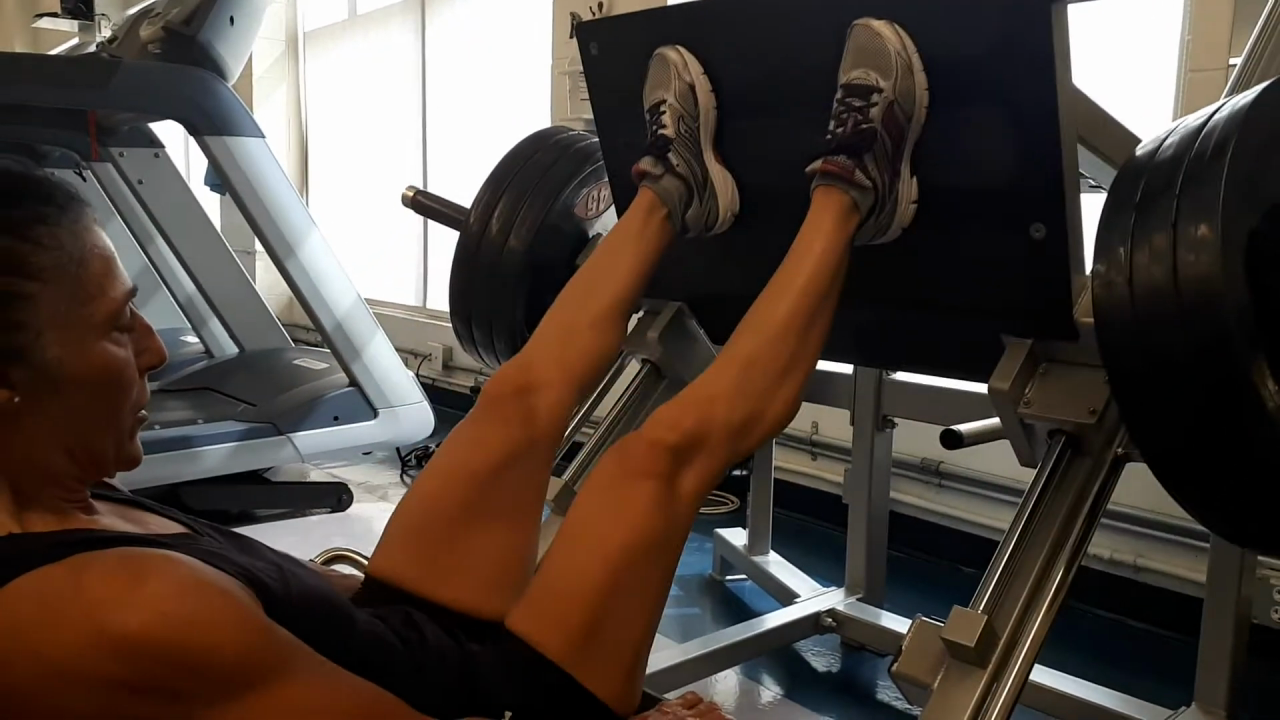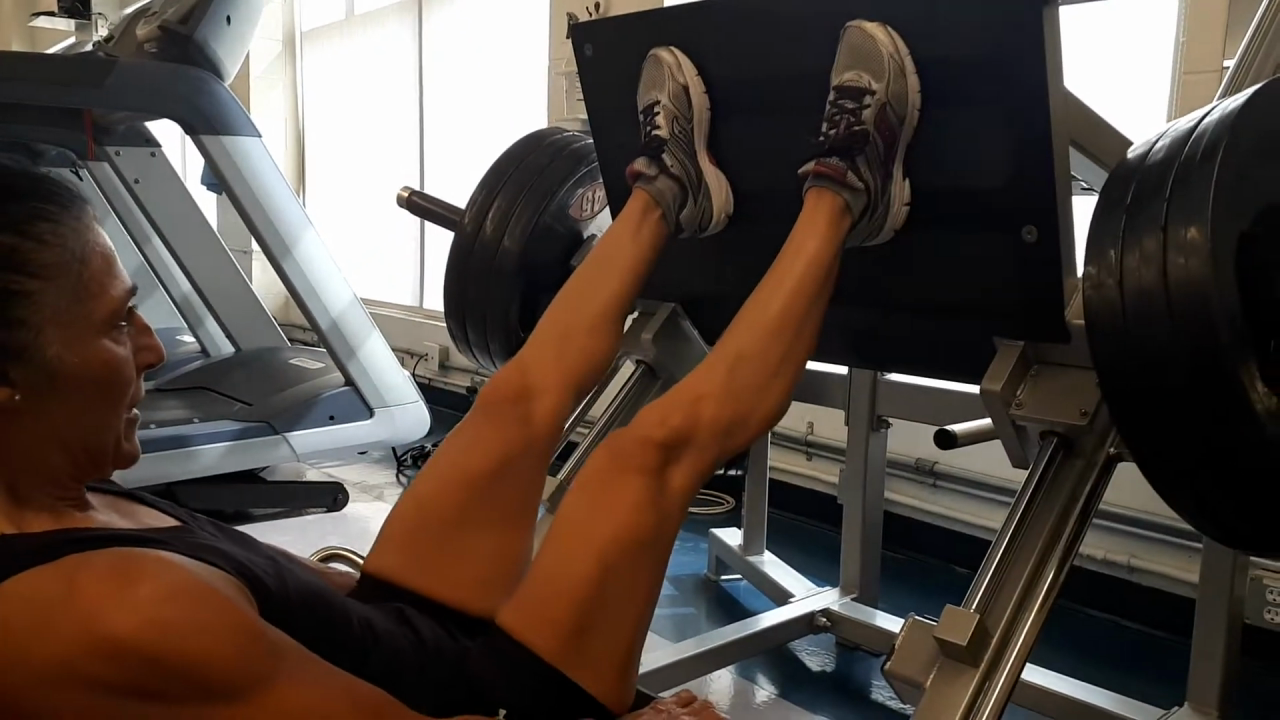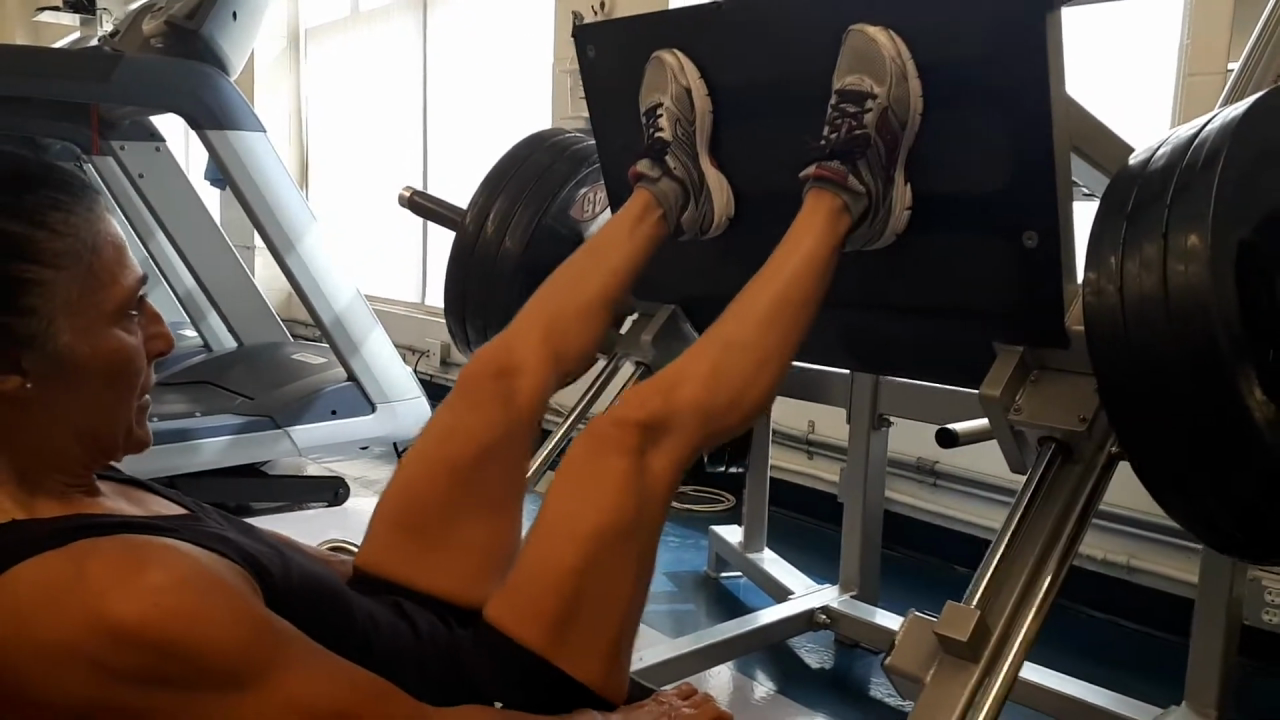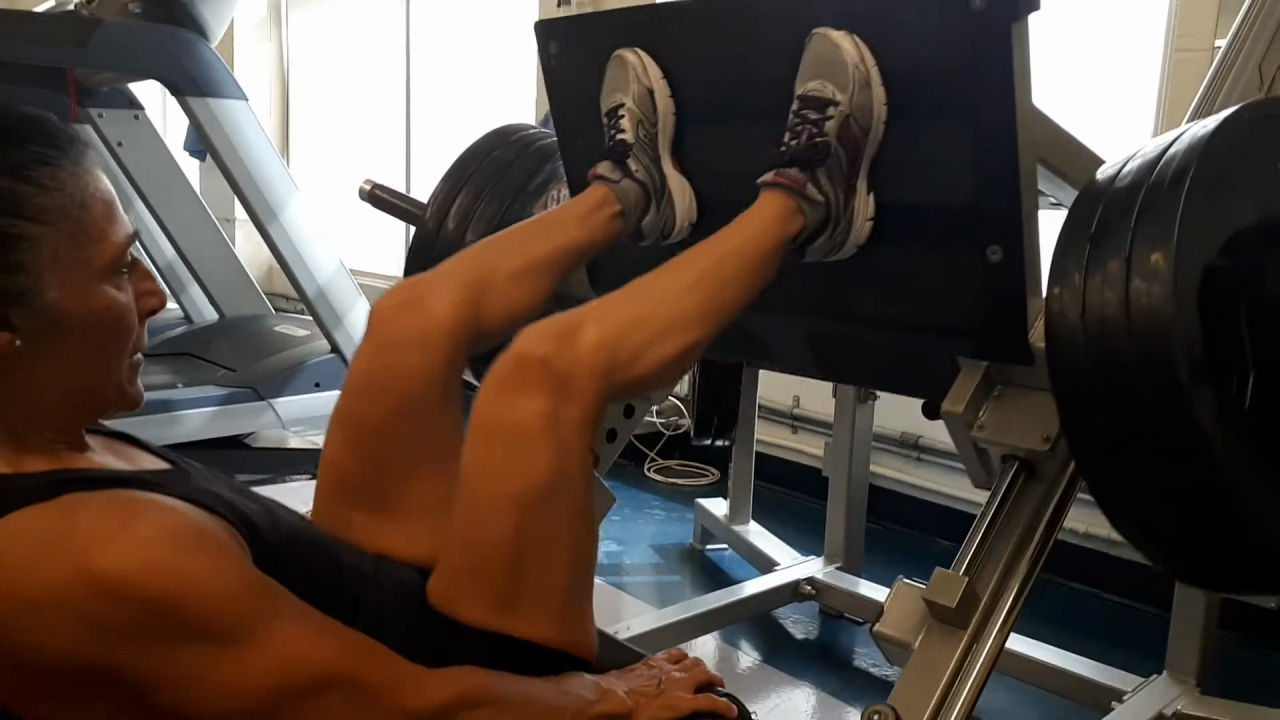
dt=0.5s
person 1, frame 1
right shoulder: (107, 610)
left hip: (389, 643)
left knee: (526, 394)
right knee: (672, 446)
left ankle: (668, 191)
right ankle: (847, 194)
person 1, frame 2
right shoulder: (100, 615)
left wrist: (333, 582)
left hip: (388, 640)
left knee: (522, 398)
right knee: (659, 444)
left ankle: (660, 195)
right ankle: (838, 197)
person 1, frame 3
right shoulder: (102, 602)
left wrist: (370, 571)
left hip: (384, 631)
left knee: (506, 373)
right knee: (647, 424)
left ankle: (665, 193)
right ankle: (842, 198)
person 1, frame 4
right shoulder: (96, 555)
left hip: (362, 616)
left knee: (414, 315)
right knee: (546, 367)
left ankle: (623, 192)
right ankle: (797, 204)
